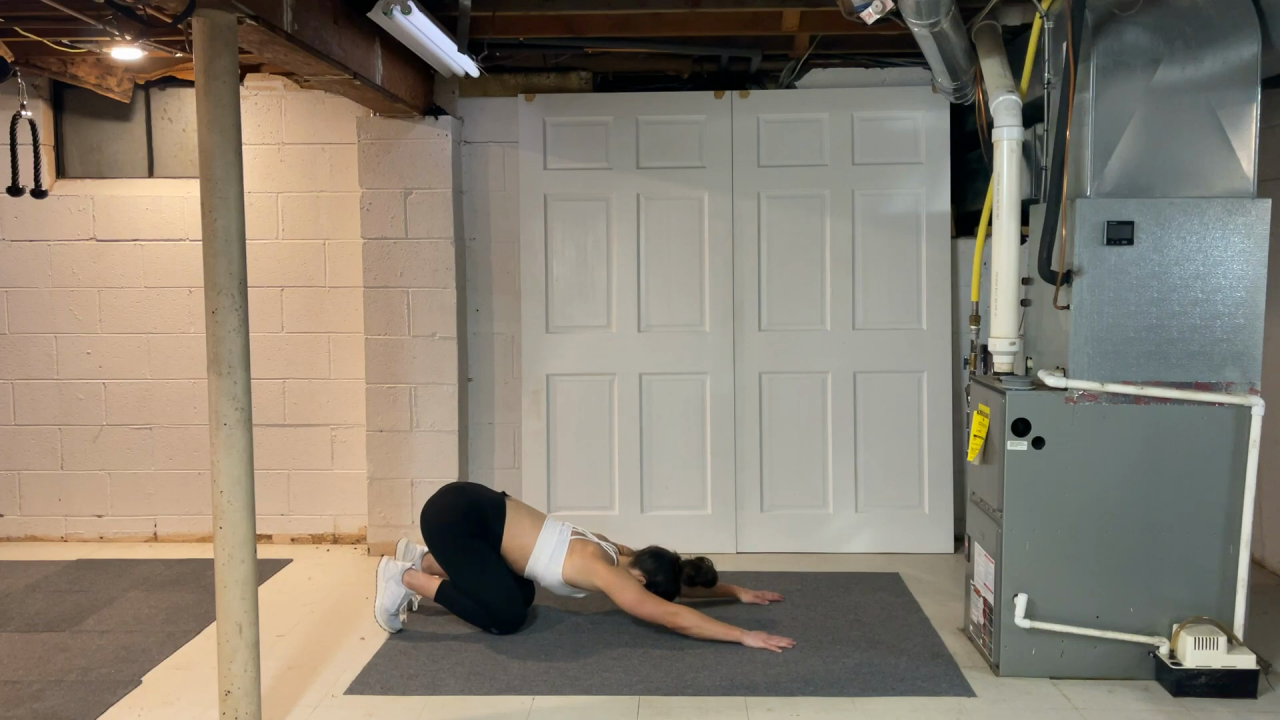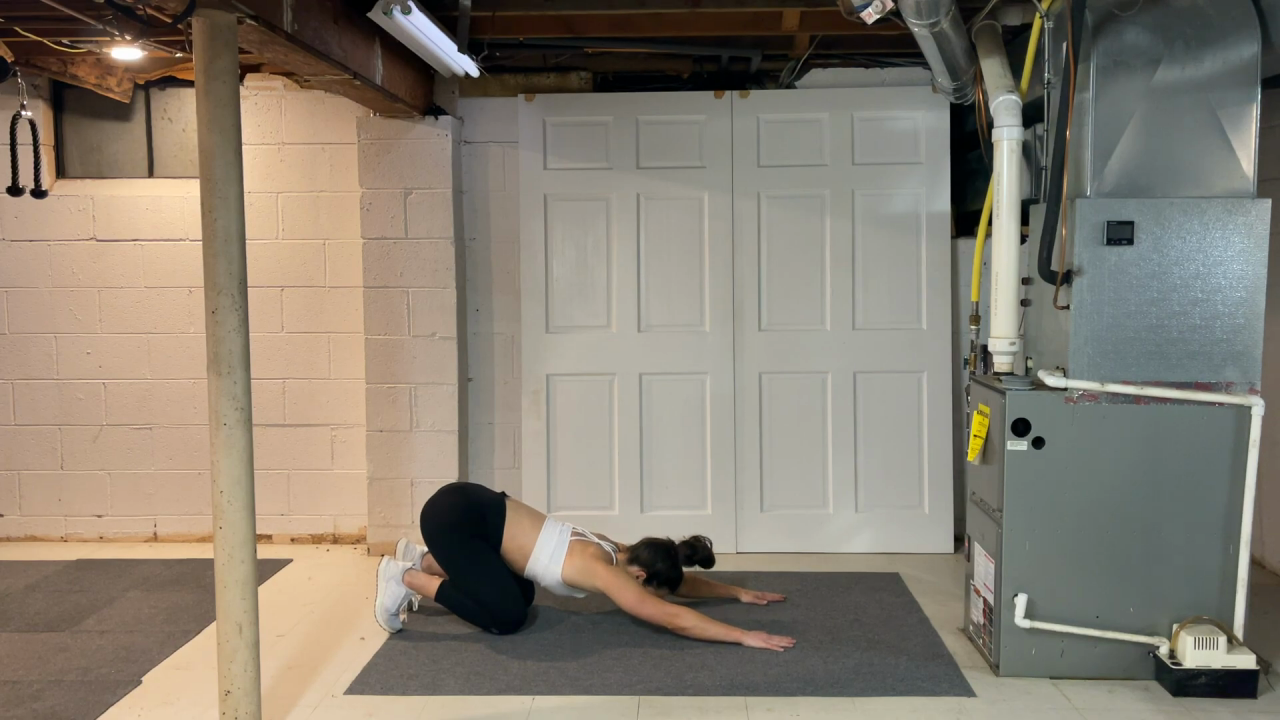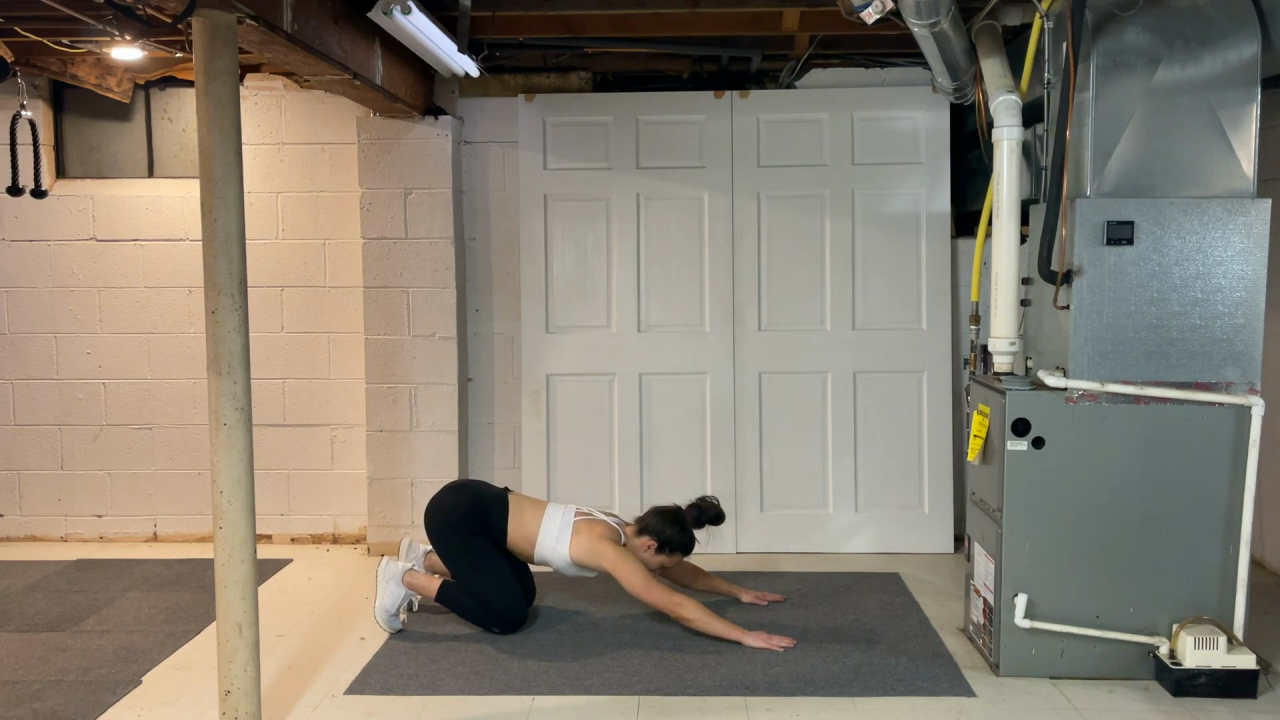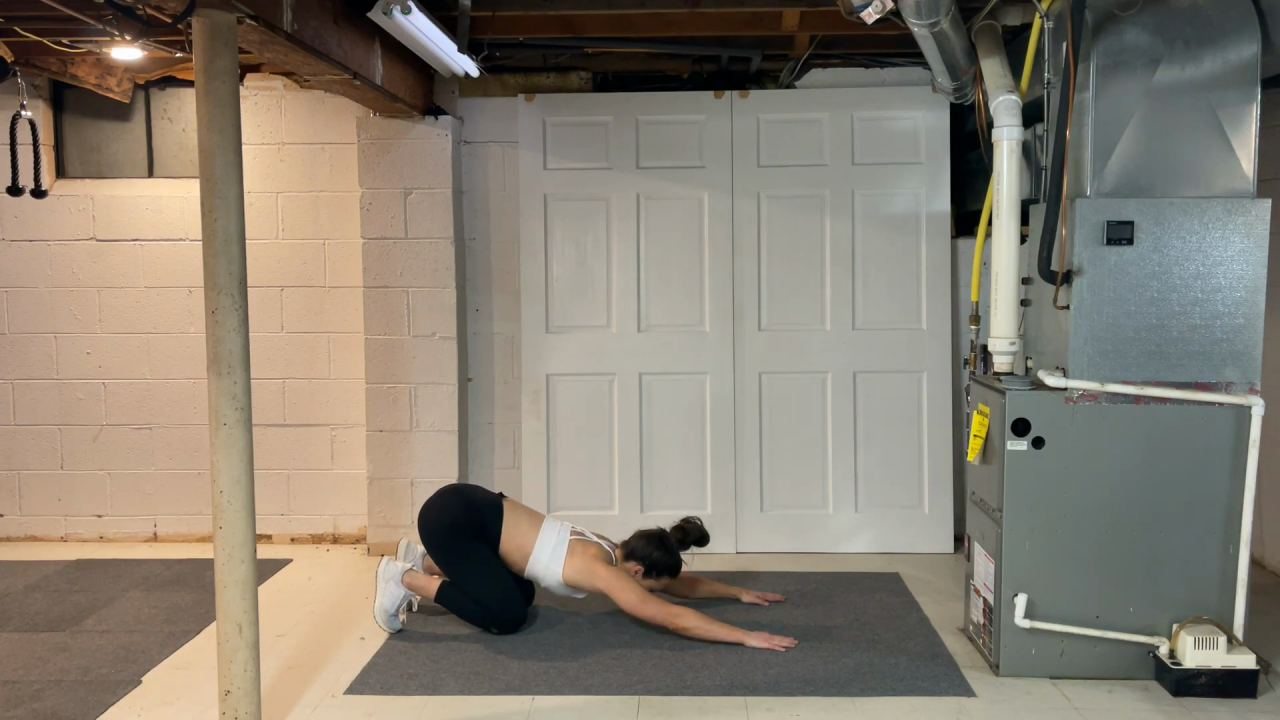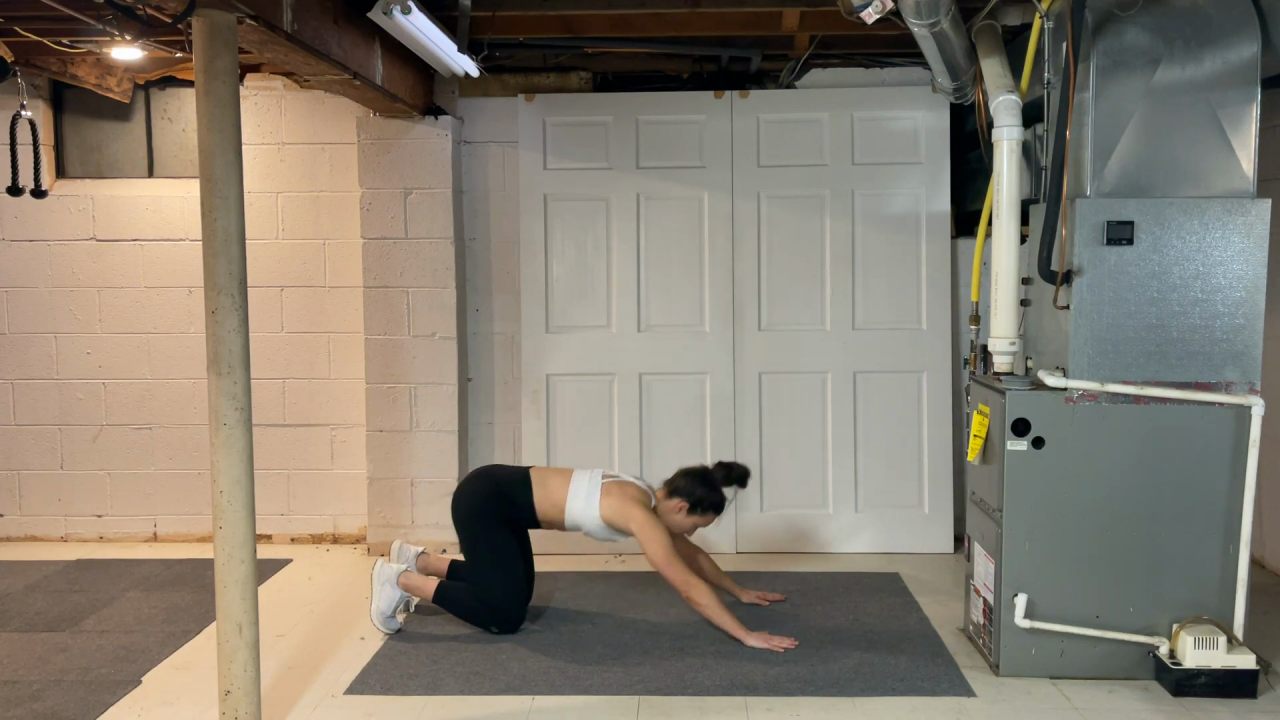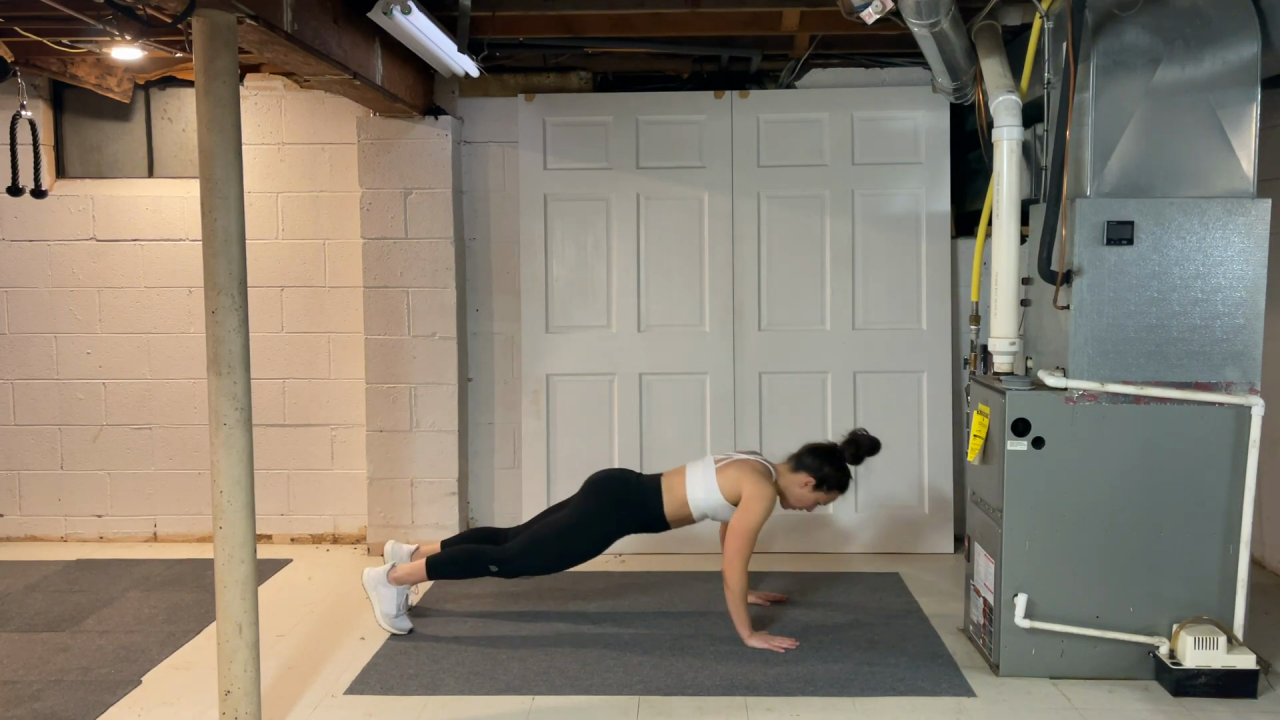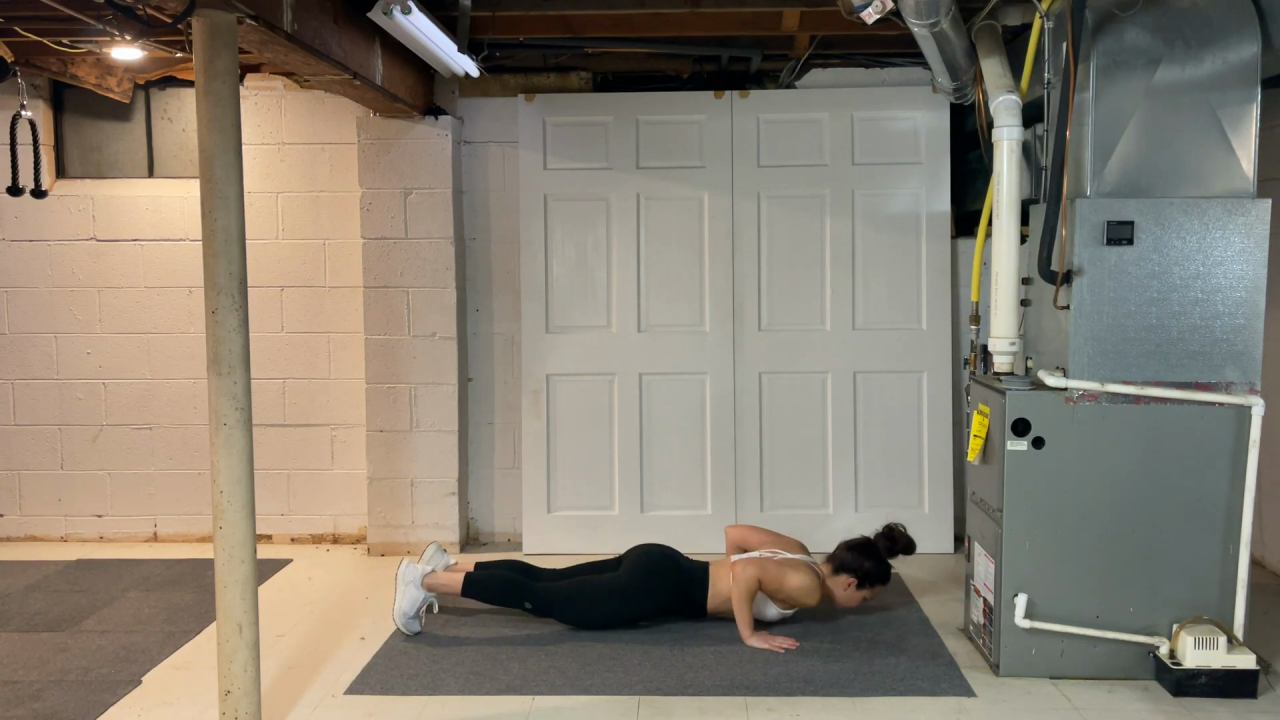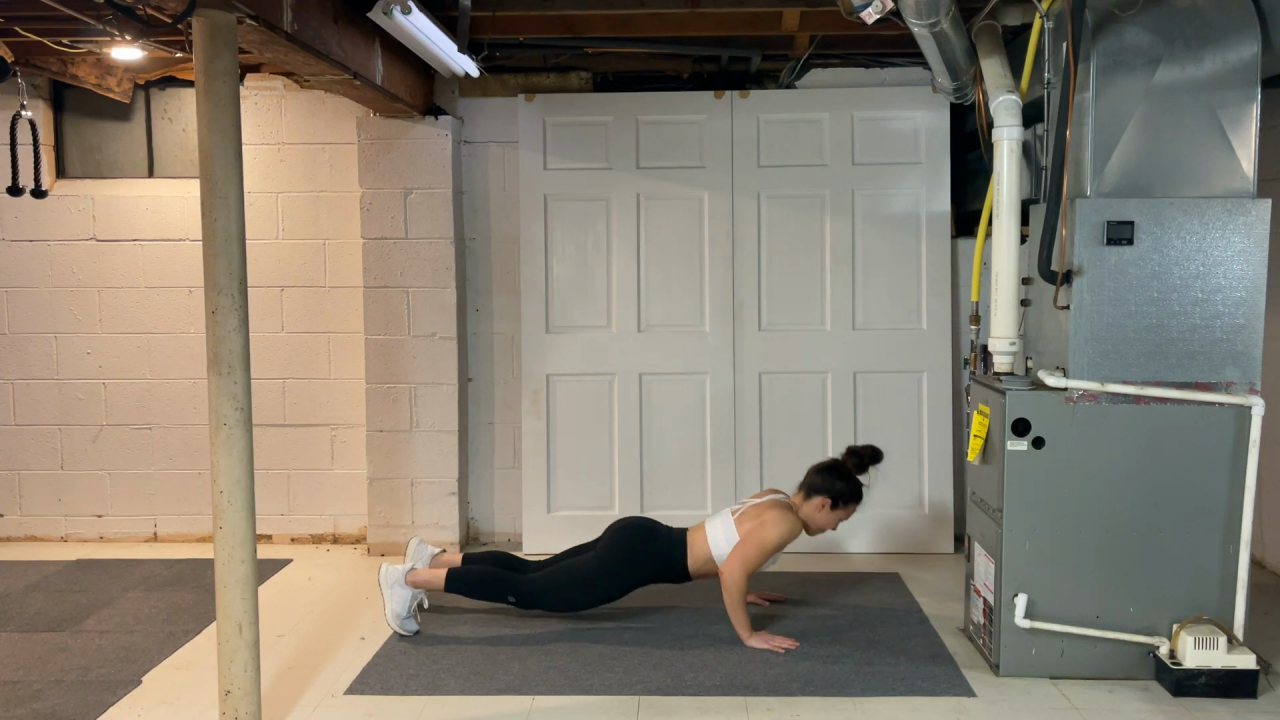
dt=0.4s
person 1, frame 1
left shoulder: (618, 554)
right shoulder: (607, 572)
left elbow: (680, 583)
right elbow: (676, 617)
left wrist: (739, 591)
right wrist: (744, 635)
left hip: (476, 507)
right hip: (453, 514)
left knee: (520, 594)
right knee: (506, 616)
left ankle: (424, 559)
right ankle: (405, 577)
person 1, frame 2
left shoulder: (617, 552)
right shoulder: (606, 571)
left elbow: (681, 580)
right elbow: (674, 617)
left wrist: (739, 593)
right wrist: (745, 636)
left hip: (476, 508)
right hip: (453, 515)
left knee: (521, 595)
right knee: (507, 617)
left ankle: (423, 560)
right ankle: (405, 578)
person 1, frame 3
left shoulder: (623, 532)
right shoulder: (611, 549)
left elbow: (684, 573)
right elbow: (675, 606)
left wrist: (741, 592)
right wrist: (745, 636)
left hip: (477, 505)
right hip: (457, 513)
left knee: (522, 595)
right knee: (508, 617)
left ankle: (427, 559)
right ankle: (405, 579)
person 1, frame 4
left shoulder: (615, 554)
right shoulder: (602, 571)
left elbow: (681, 582)
right elbow: (675, 617)
left wrist: (740, 593)
right wrist: (747, 636)
left hip: (474, 509)
right hip: (450, 517)
left knee: (521, 596)
right knee: (506, 617)
left ankle: (424, 560)
right ankle: (405, 578)
person 1, frame 5
left shoulder: (655, 502)
right shoulder: (643, 515)
left elbow: (690, 555)
right elbow: (688, 585)
left wrist: (739, 591)
right wrist: (745, 635)
left hip: (503, 494)
right hip: (484, 498)
left knee: (512, 593)
right knee: (503, 617)
left ankle: (417, 561)
right ankle: (399, 582)
person 1, frame 6
left shoulder: (759, 468)
right shoulder: (765, 490)
left elbow: (727, 530)
right elbow: (734, 565)
left wrist: (746, 594)
right wrist: (747, 633)
left hip: (615, 490)
right hip: (616, 504)
left knee: (513, 540)
right knee: (510, 560)
left ankle: (413, 550)
right ankle: (391, 576)
person 1, frame 7
left shoulder: (798, 553)
right shoulder: (807, 586)
left elbow: (735, 531)
right elbow: (745, 575)
right wrist: (749, 633)
left hip: (657, 565)
right hip: (657, 586)
left knee: (545, 579)
right knee: (540, 599)
left ankle: (446, 564)
right ankle: (424, 580)
person 1, frame 8
left shoulder: (773, 500)
right shoulder: (784, 521)
right elbow: (730, 575)
left wrist: (746, 593)
right wrist: (748, 635)
left hip: (639, 538)
right hip: (641, 557)
left knee: (534, 570)
right knee: (529, 593)
left ankle: (436, 559)
right ankle: (410, 580)
